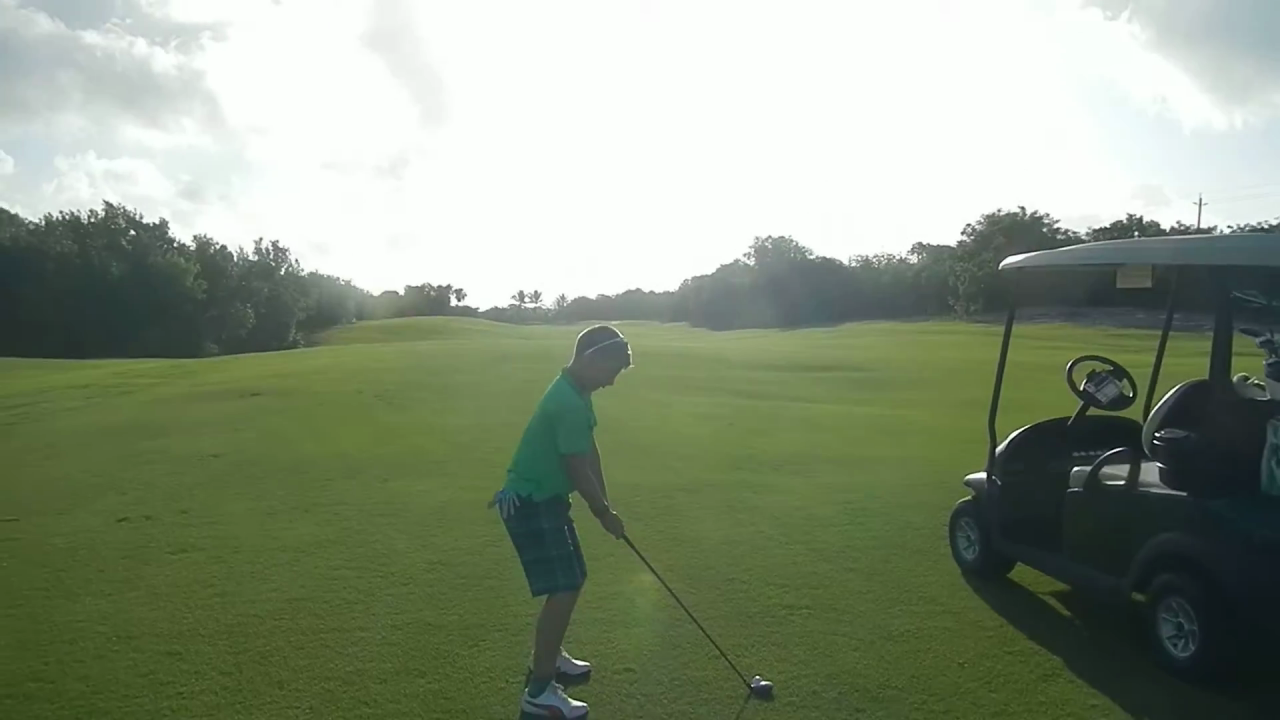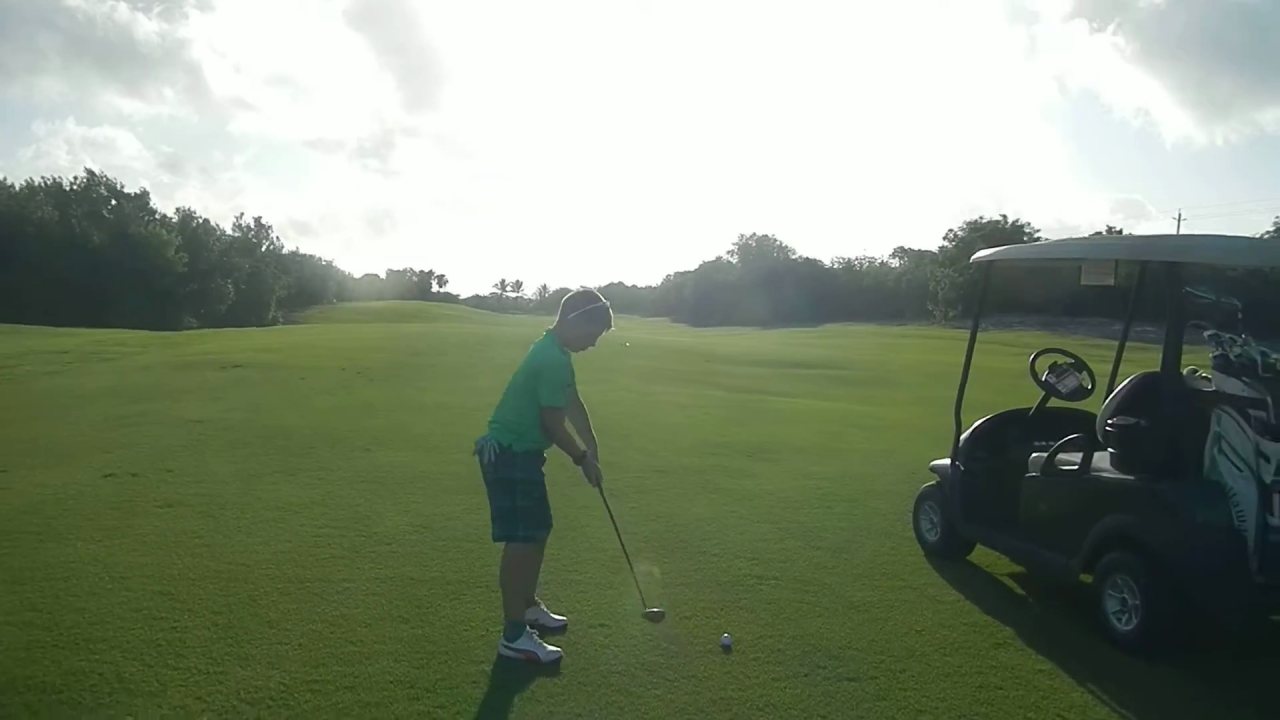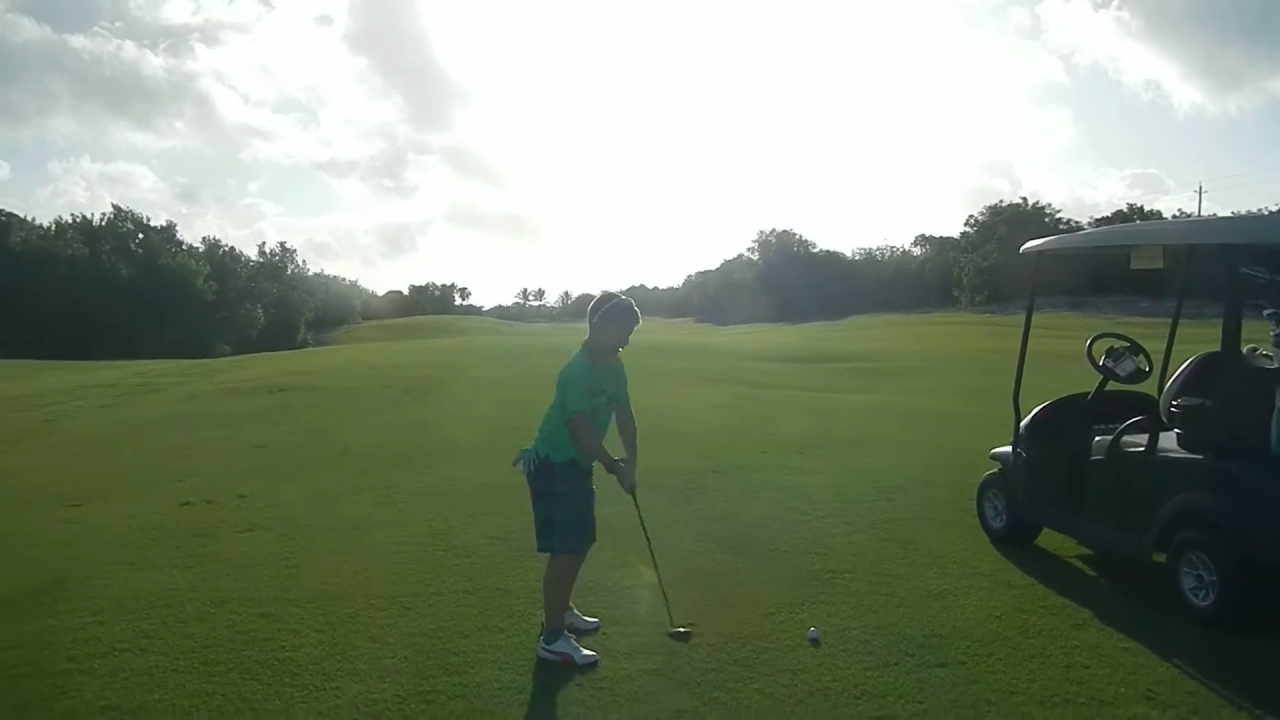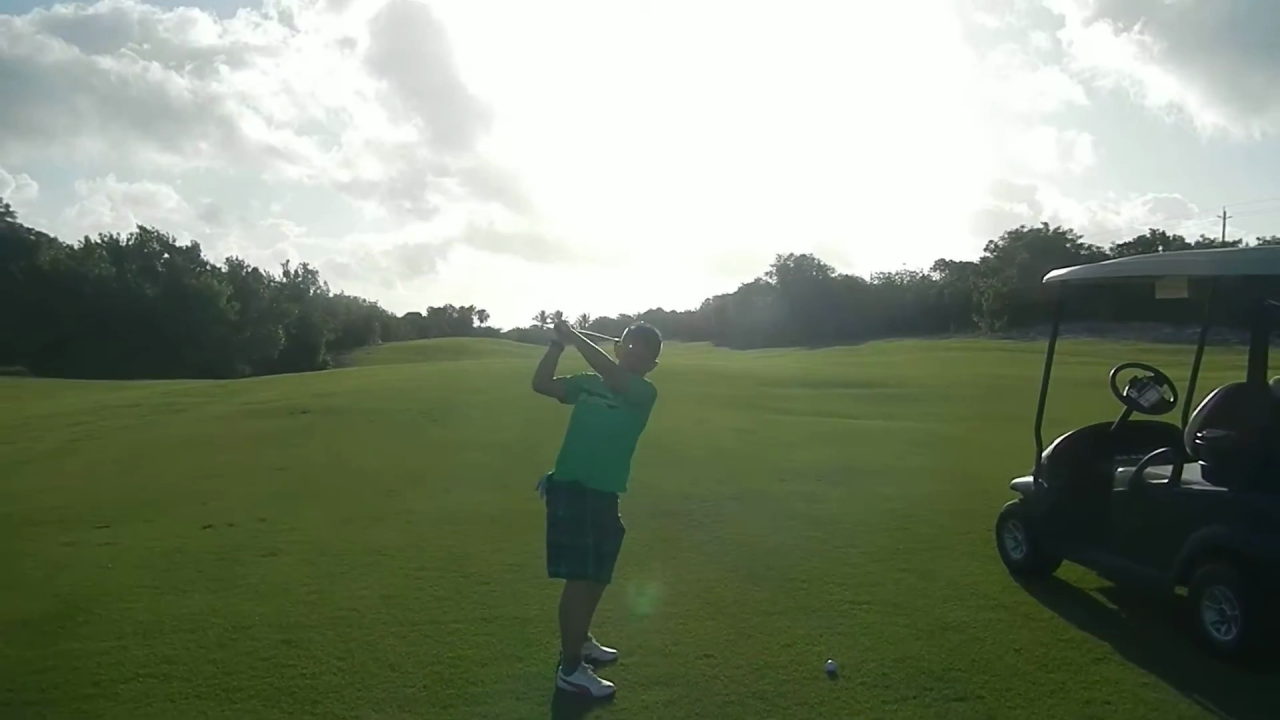
dt=0.7s
person 1, frame 1
left shoulder: (576, 393)
right shoulder: (567, 403)
left elbow: (590, 452)
right elbow: (577, 467)
left wrist: (605, 504)
right wrist: (604, 513)
left hip: (545, 497)
right hip: (530, 504)
left knee: (573, 580)
right knee: (563, 590)
left ankle: (549, 654)
person 1, frame 2
left shoulder: (556, 353)
right shoulder: (552, 359)
left elbow: (575, 406)
right elbow: (552, 421)
left wrist: (593, 452)
right wrist: (583, 459)
left hip: (521, 451)
right hip: (509, 454)
left knee: (537, 532)
right knee: (521, 539)
left ankle: (525, 604)
right ankle: (515, 632)
person 1, frame 3
left shoulder: (614, 368)
right shoulder: (579, 371)
left elbow: (625, 414)
right elbow: (580, 430)
left wrist: (631, 458)
right wrist: (614, 467)
left hip: (575, 465)
right hip: (554, 466)
left knee: (580, 545)
right knee: (565, 550)
left ankle: (562, 611)
right ankle: (552, 638)
person 1, frame 4
left shoulder: (644, 393)
right shoulder: (587, 382)
left elbow: (610, 371)
right elbow: (541, 384)
left wrist: (573, 336)
right wrist: (559, 343)
left hip: (604, 493)
right hip: (569, 488)
left knee: (597, 576)
right knee: (579, 578)
left ankle: (580, 640)
right ankle: (570, 667)
